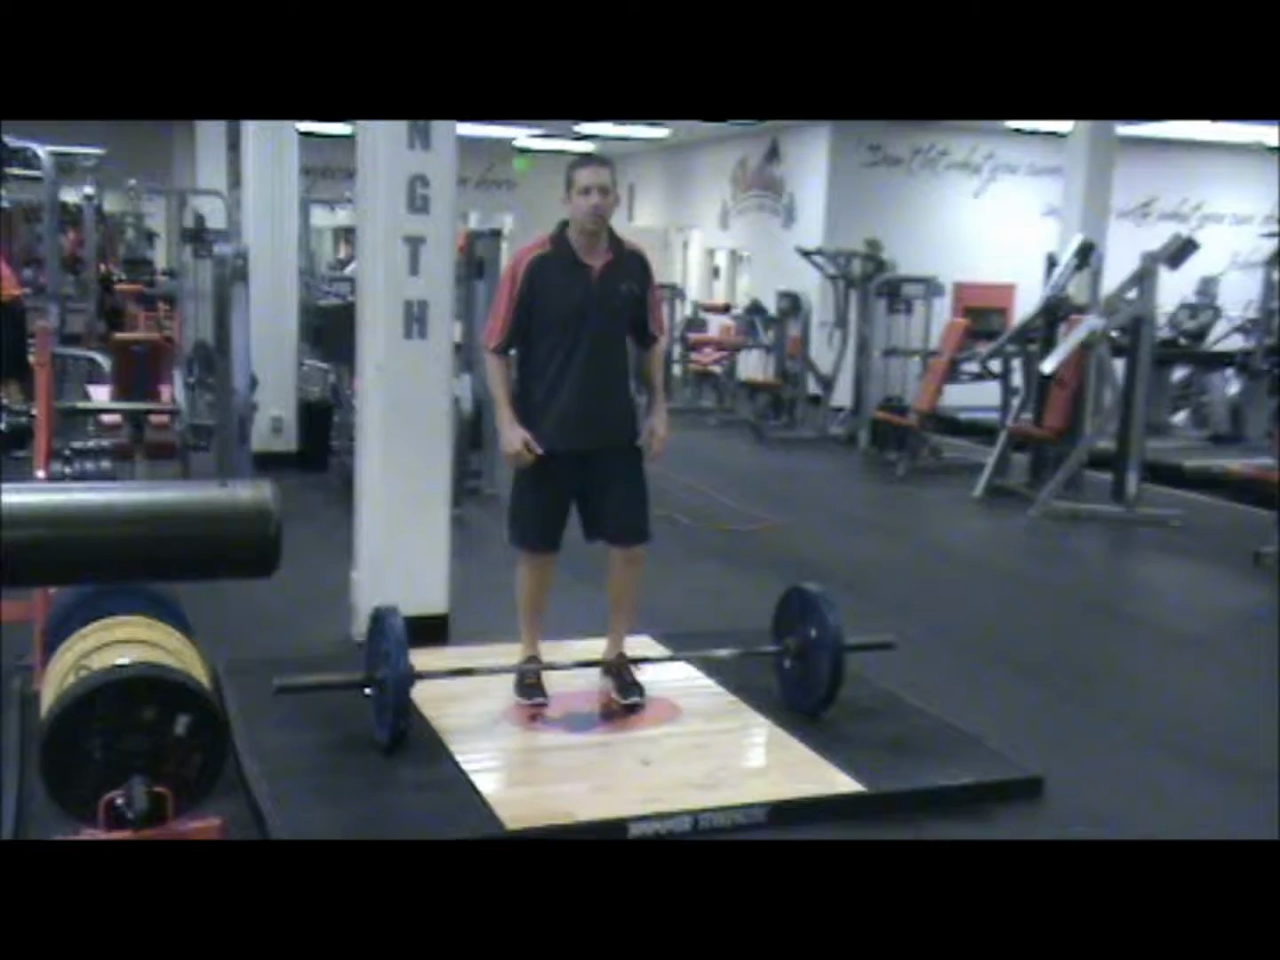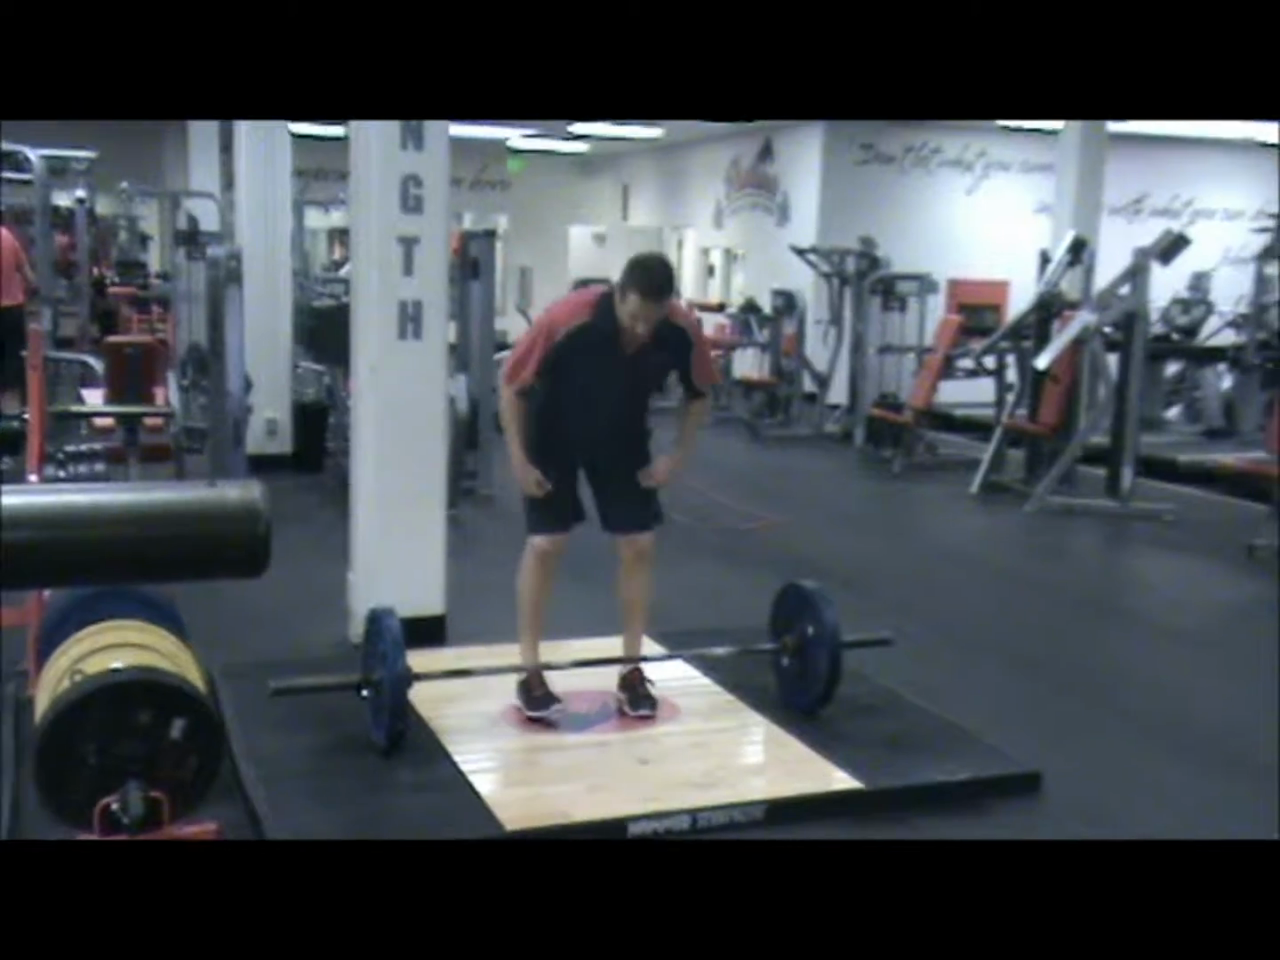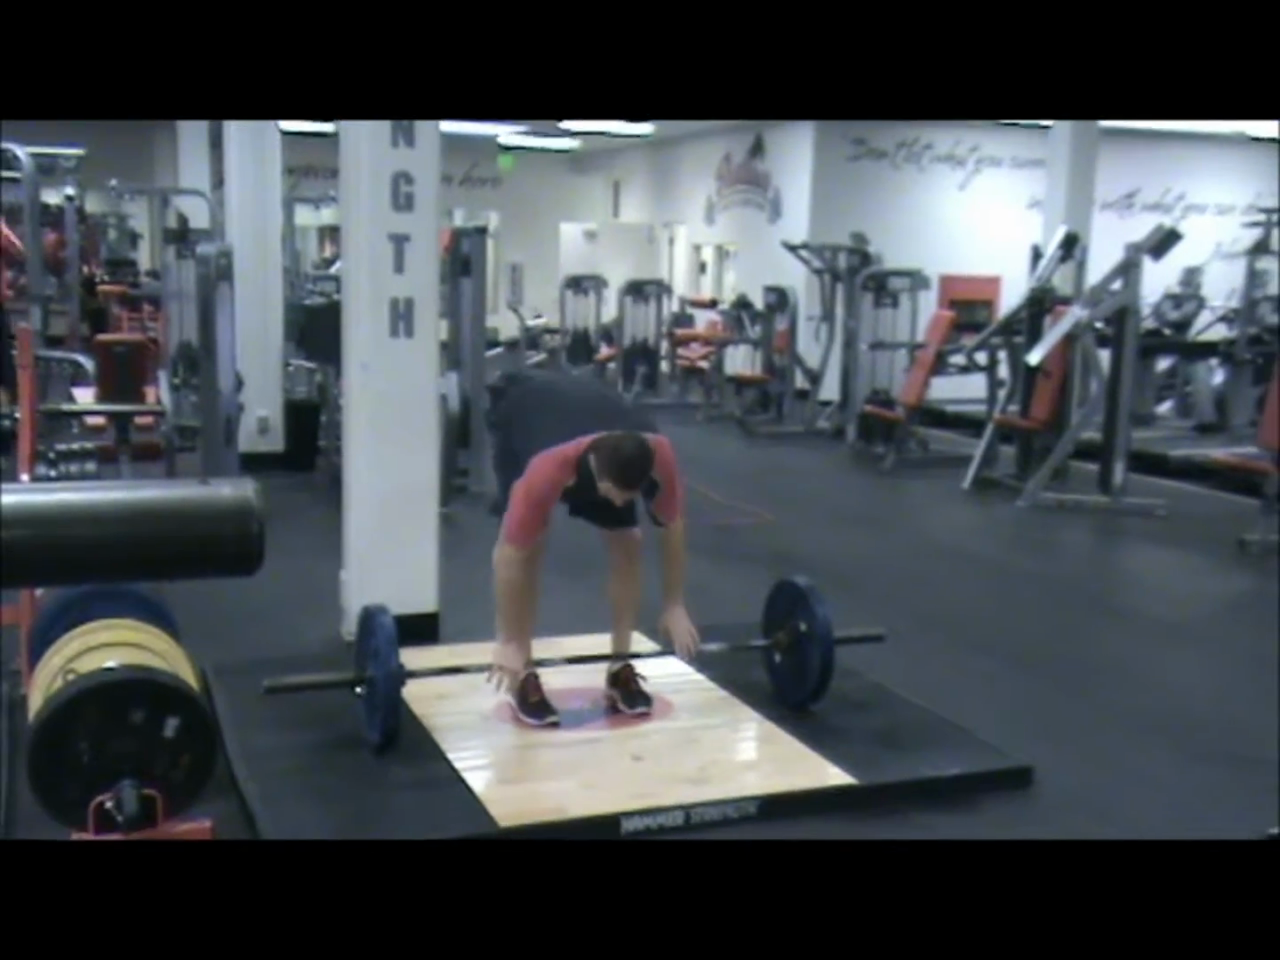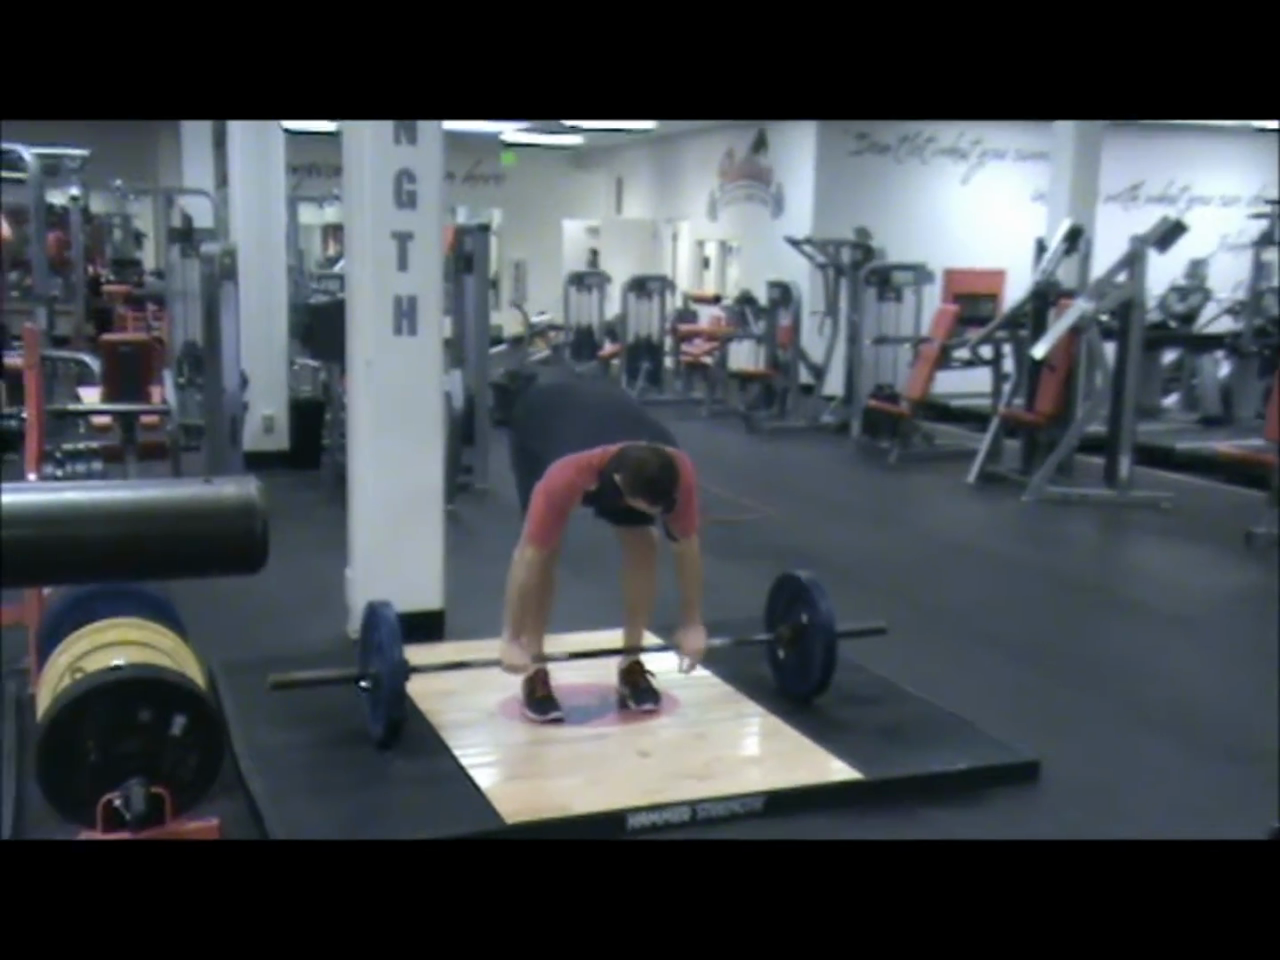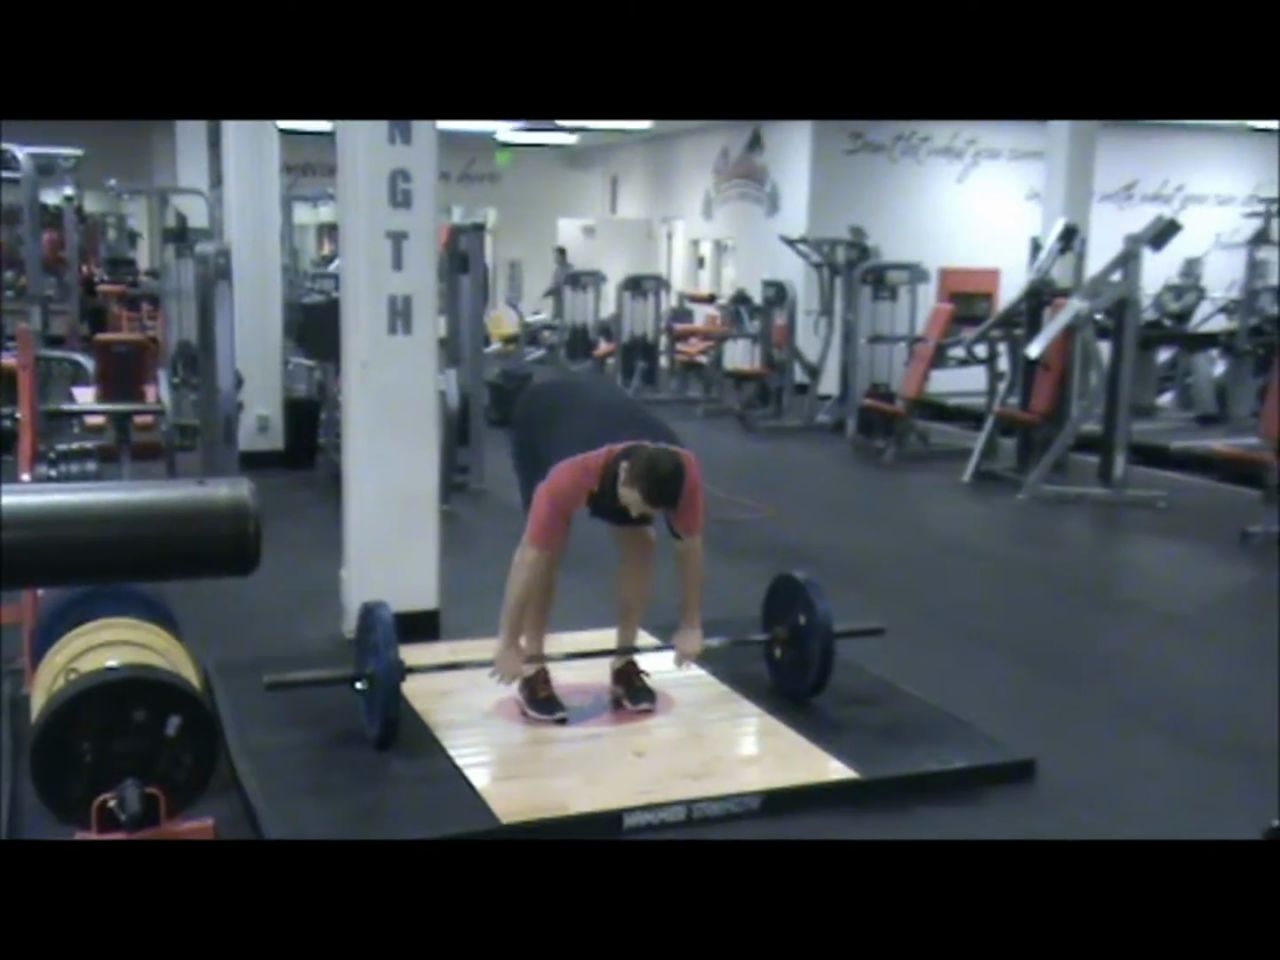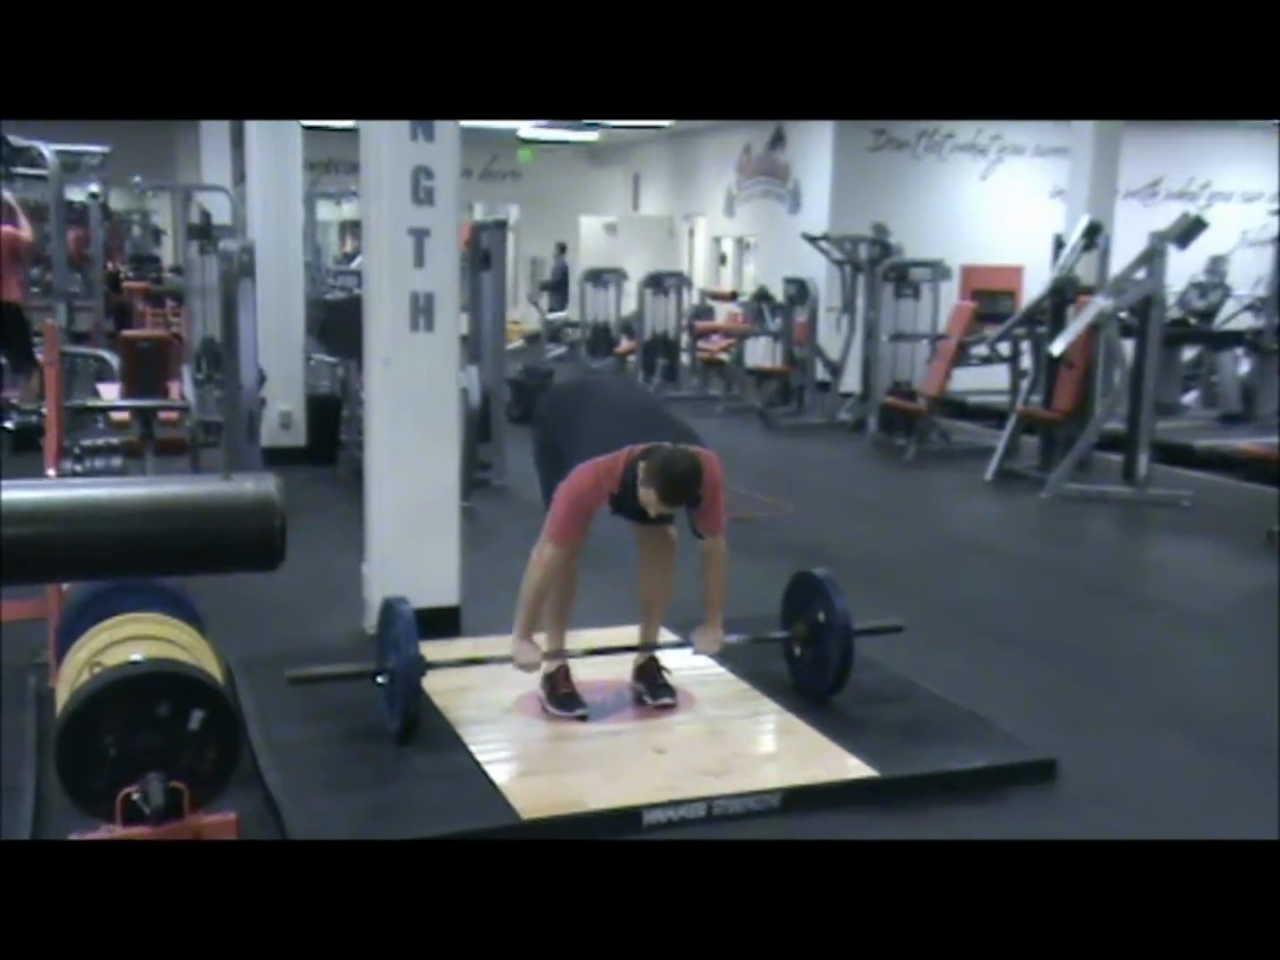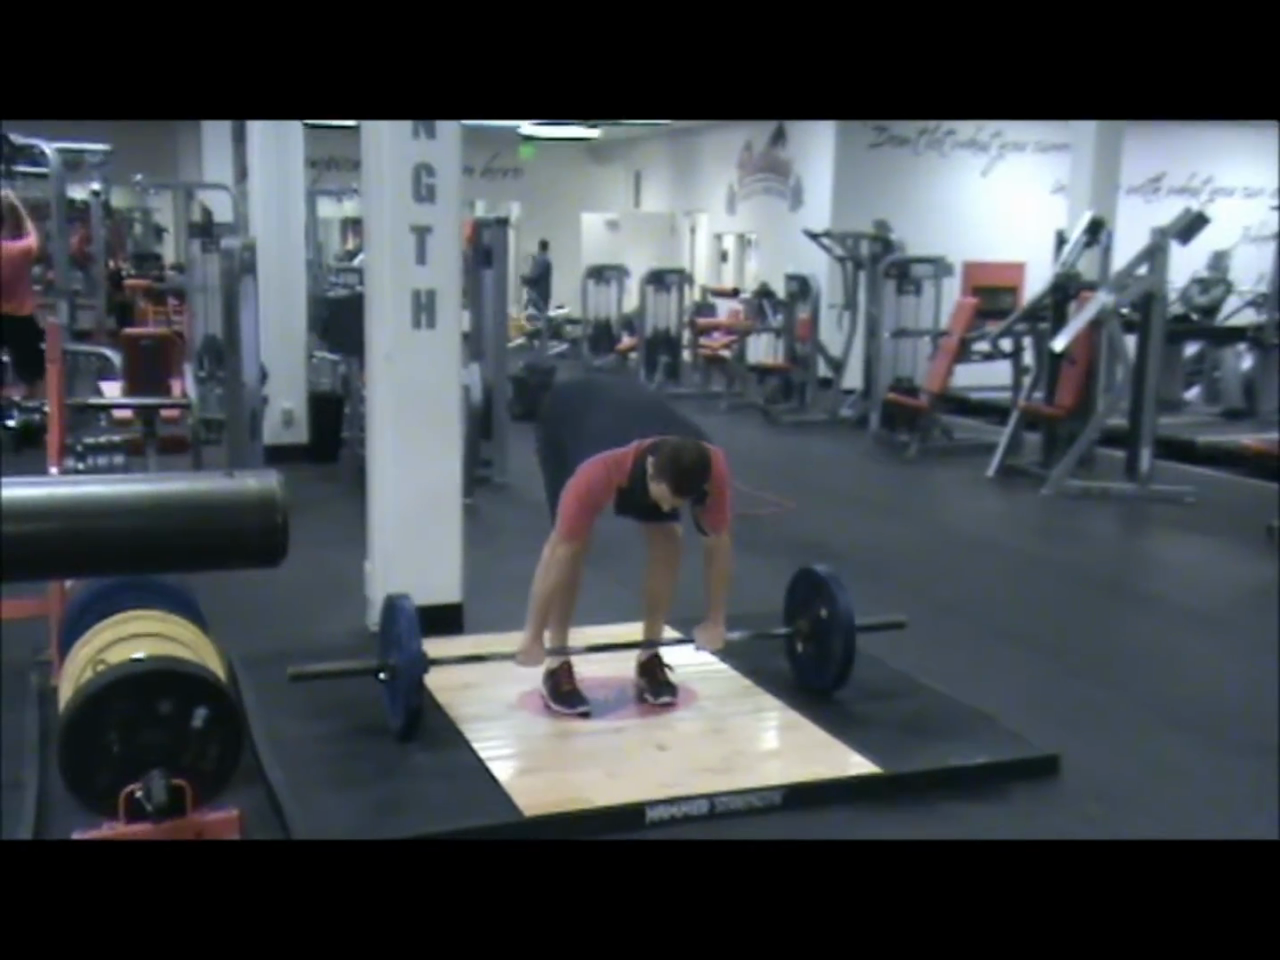
dt=0.5s
person 1, frame 1
left shoulder: (635, 265)
right shoulder: (532, 264)
left elbow: (651, 342)
right elbow: (495, 349)
left wrist: (658, 408)
right wrist: (507, 421)
left hip: (615, 434)
right hip: (545, 435)
left knee: (629, 548)
right knee: (537, 551)
left ankle: (615, 660)
right ankle: (529, 661)
person 1, frame 2
left shoulder: (684, 330)
right shoulder: (567, 319)
left elbow: (699, 394)
right elbow: (511, 384)
left wrist: (678, 454)
right wrist: (517, 459)
left hip: (625, 440)
right hip: (554, 439)
left knee: (639, 546)
right knee: (544, 544)
left ankle: (631, 671)
right ankle: (530, 670)
person 1, frame 3
left shoulder: (658, 457)
right shoulder: (548, 470)
left elbow: (672, 527)
right elbow: (508, 554)
left wrist: (674, 607)
right wrist: (506, 643)
left knee: (628, 543)
right knee: (529, 548)
left ankle: (620, 668)
right ankle: (525, 678)
person 1, frame 4
left shoulder: (678, 471)
right shoulder: (568, 474)
left elbow: (686, 545)
right elbow: (528, 554)
left wrist: (692, 625)
right wrist: (511, 640)
left knee: (644, 542)
right knee: (546, 547)
left ankle: (631, 664)
right ankle: (535, 673)
person 1, frame 5
left shoulder: (684, 471)
right shoulder: (572, 474)
left elbow: (690, 544)
right elbow: (529, 556)
left wrist: (691, 626)
right wrist: (508, 645)
right hip: (538, 417)
left knee: (641, 543)
right knee: (549, 548)
left ankle: (624, 665)
right ankle: (533, 674)
person 1, frame 6
left shoulder: (705, 471)
right shoulder: (592, 474)
left elbow: (713, 543)
right elbow: (547, 552)
left wrist: (713, 624)
right wrist: (522, 637)
left knee: (663, 542)
right knee: (567, 546)
left ankle: (646, 661)
right ankle: (555, 671)
person 1, frame 7
left shoulder: (712, 468)
right shoulder: (600, 470)
left elbow: (718, 541)
right elbow: (558, 551)
left wrist: (714, 621)
right wrist: (533, 637)
right hip: (565, 415)
left knee: (668, 539)
right knee: (573, 544)
left ankle: (649, 658)
right ankle: (557, 667)
